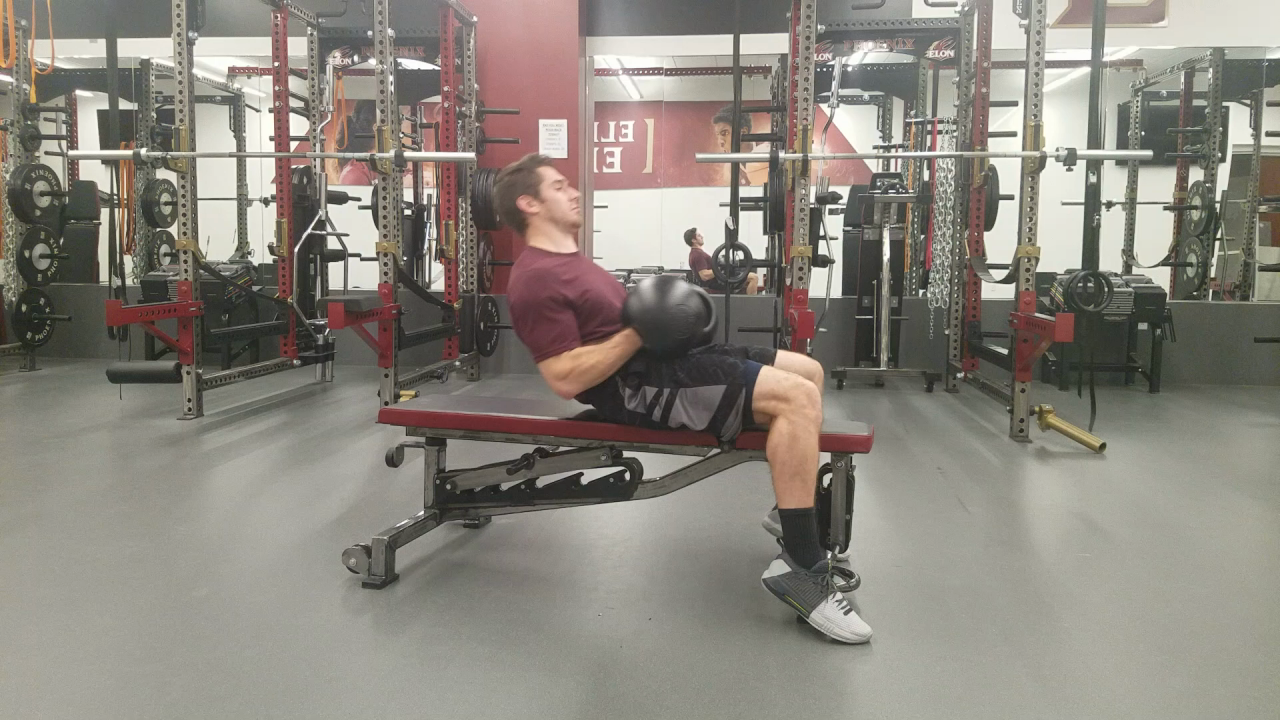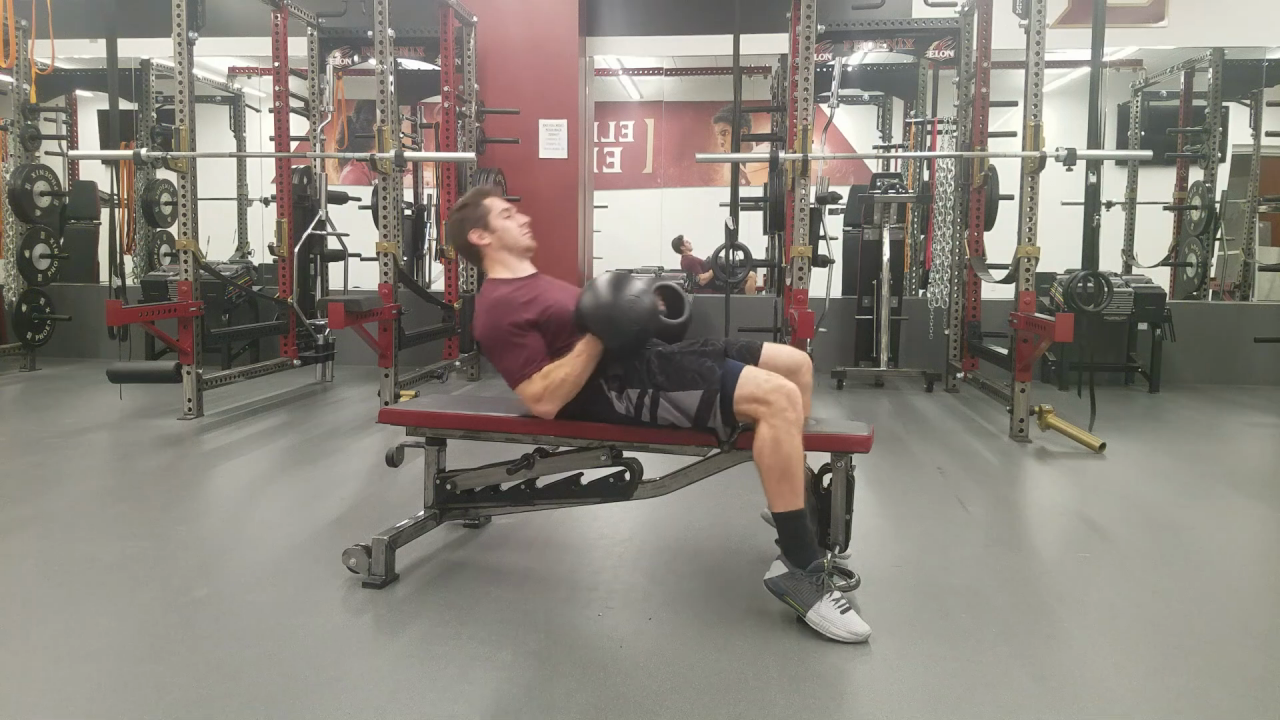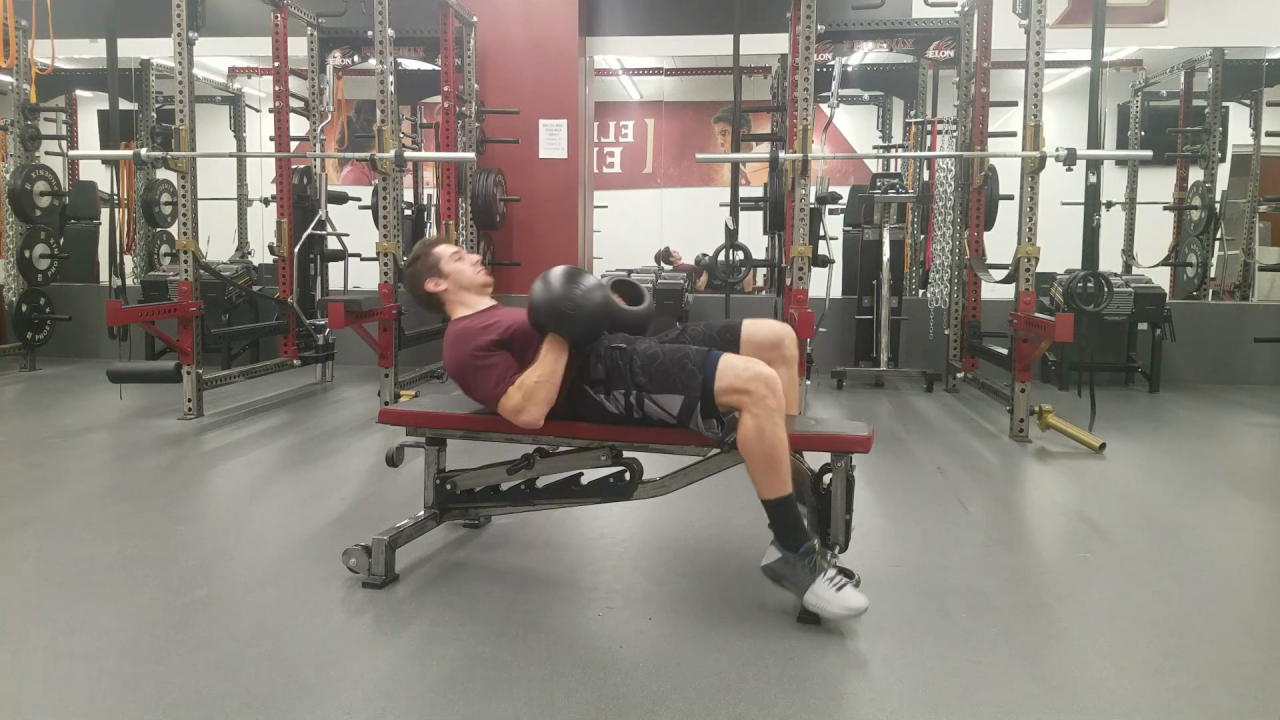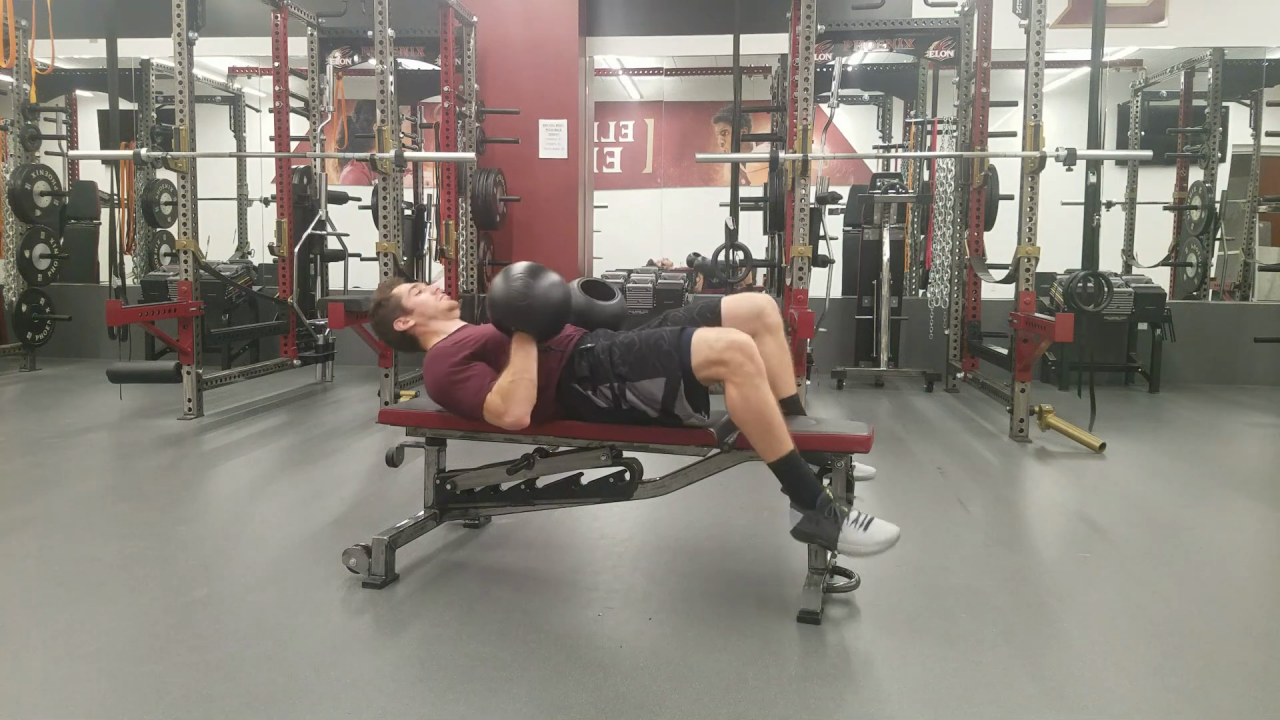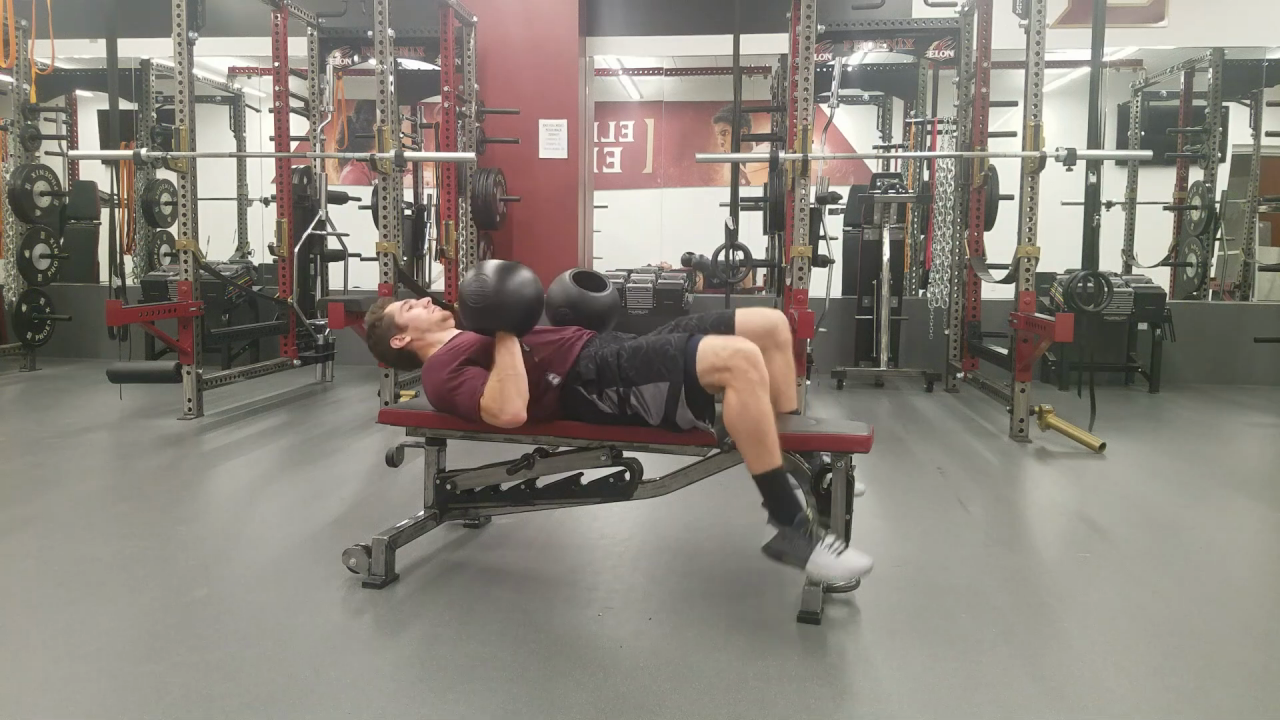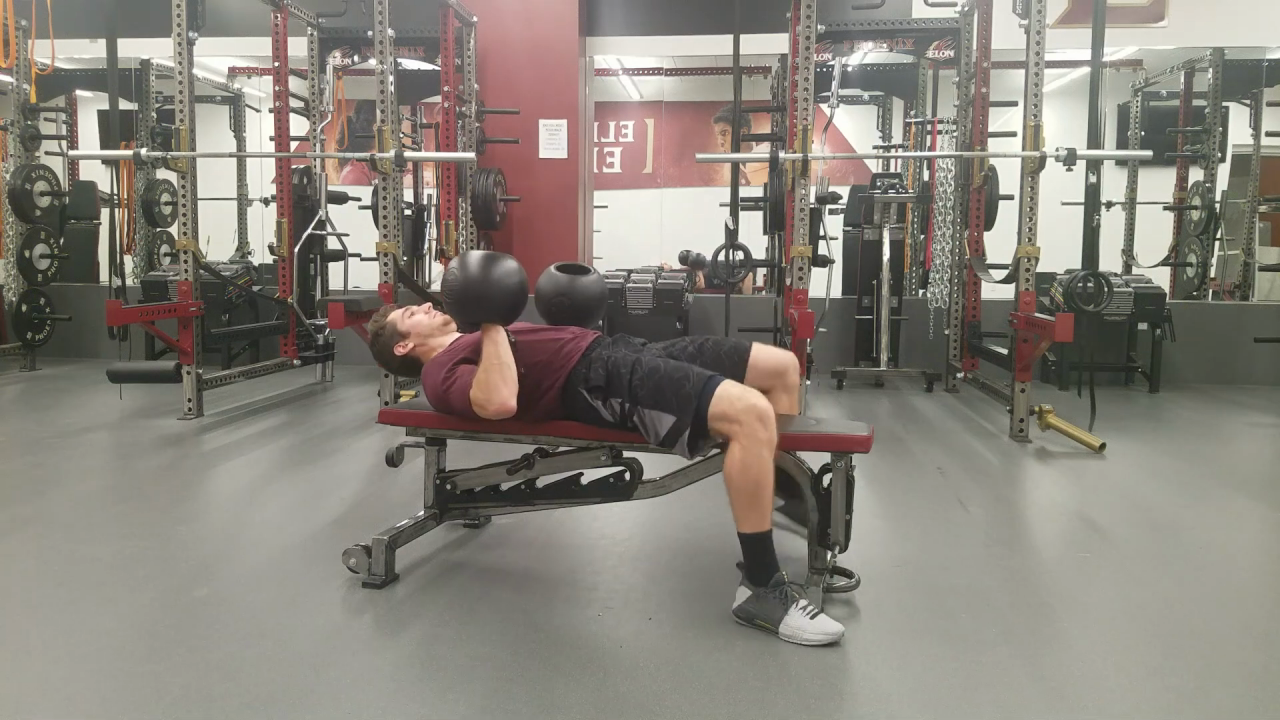
dt=0.2s
person 1, frame 1
left shoulder: (565, 258)
right shoulder: (534, 281)
right elbow: (567, 380)
right wrist: (638, 332)
left hip: (661, 354)
right hip: (639, 384)
left knee: (809, 374)
right knee: (797, 397)
left ankle: (793, 509)
right ankle: (802, 566)
person 1, frame 2
left shoulder: (529, 283)
right shoulder: (497, 312)
right elbow: (544, 401)
right wrist: (600, 335)
left hip: (647, 353)
right hip: (623, 383)
left knee: (795, 363)
right knee: (779, 397)
left ankle: (790, 505)
right ankle: (799, 566)
person 1, frame 3
left shoulder: (492, 318)
right shoulder: (464, 345)
right elbow: (528, 412)
right wrist: (558, 335)
left hip: (624, 351)
right hip: (607, 382)
left knee: (777, 338)
right knee: (756, 384)
left ankle: (790, 486)
right ankle: (794, 550)
person 1, frame 4
left shoulder: (471, 340)
right shoulder: (444, 366)
right elbow: (515, 414)
right wrist: (523, 333)
left hip: (610, 351)
right hip: (595, 381)
left knee: (759, 309)
right knee: (736, 350)
left ankle: (806, 451)
right ankle: (814, 508)
person 1, frame 5
left shoulder: (468, 343)
right shoulder: (444, 373)
right elbow: (512, 411)
right wrist: (505, 334)
left hip: (613, 349)
right hip: (597, 383)
left knee: (769, 324)
right knee: (741, 358)
right ankle: (790, 528)
person 1, frame 6
left shoulder: (468, 346)
right shoulder: (441, 371)
right elbow: (501, 402)
right wrist: (491, 324)
left hip: (617, 351)
right hip: (602, 382)
left knee: (781, 366)
right knee: (751, 415)
right ankle: (761, 587)
